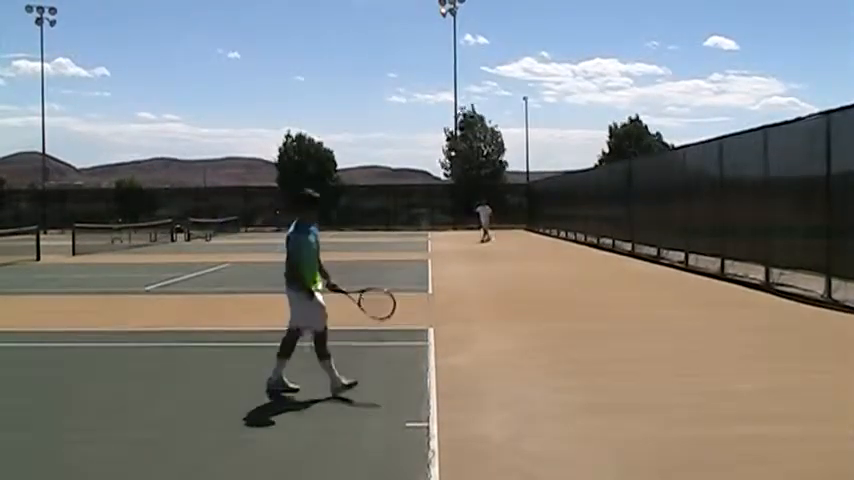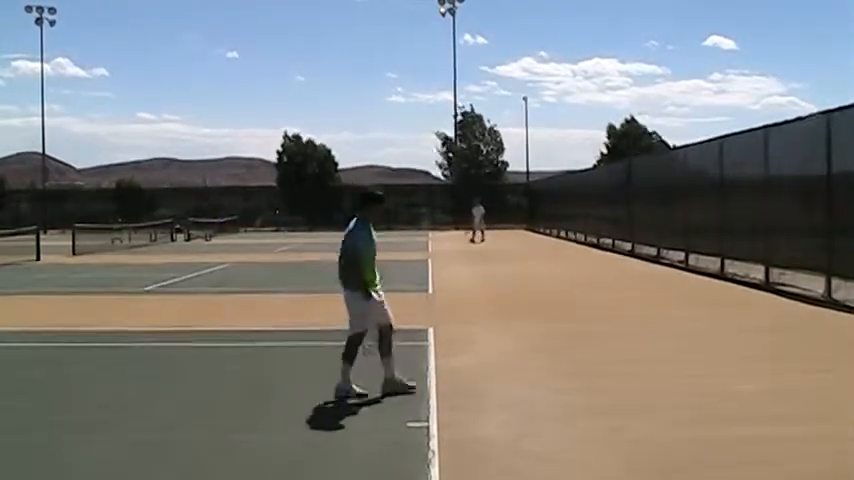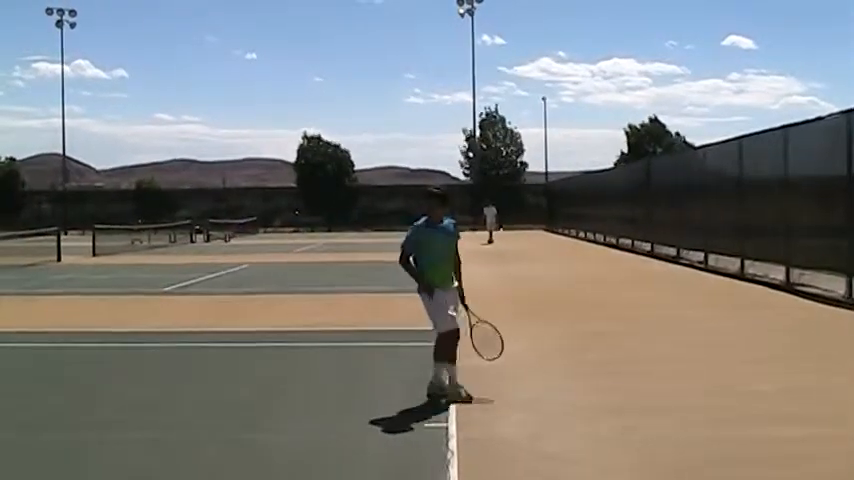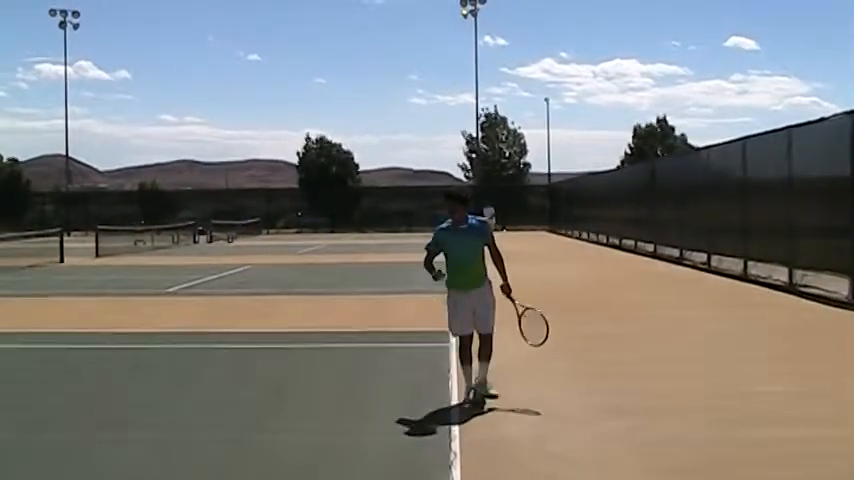
dt=0.5s
person 1, frame 1
left shoulder: (312, 229)
right shoulder: (295, 234)
right elbow: (291, 267)
left wrist: (327, 279)
right wrist: (307, 290)
left hip: (312, 288)
right hip: (301, 291)
left knee: (294, 332)
right knee: (320, 332)
left ankle: (276, 378)
right ankle: (335, 381)
person 1, frame 2
left shoulder: (365, 227)
right shoulder: (356, 230)
right elbow: (350, 263)
right wrist: (365, 289)
left hip: (371, 288)
right hip: (359, 291)
left knee: (386, 329)
right knee: (358, 335)
left ankle: (390, 379)
right ankle: (344, 386)
person 1, frame 3
left shoulder: (451, 226)
right shoulder: (418, 229)
right elbow: (404, 259)
left wrist: (459, 284)
right wrist: (422, 282)
left hip: (450, 287)
right hip: (433, 290)
left knee: (446, 335)
right knee: (452, 334)
left ankle: (437, 383)
right ankle: (454, 385)
person 1, frame 4
left shoulder: (482, 226)
right shoulder: (442, 232)
left elbow: (494, 253)
right elbow: (428, 260)
left wrist: (505, 281)
right wrist: (432, 271)
left hip: (482, 288)
right hip: (458, 292)
left knee: (486, 336)
right knee: (465, 339)
left ankle: (482, 384)
right ankle: (470, 386)
